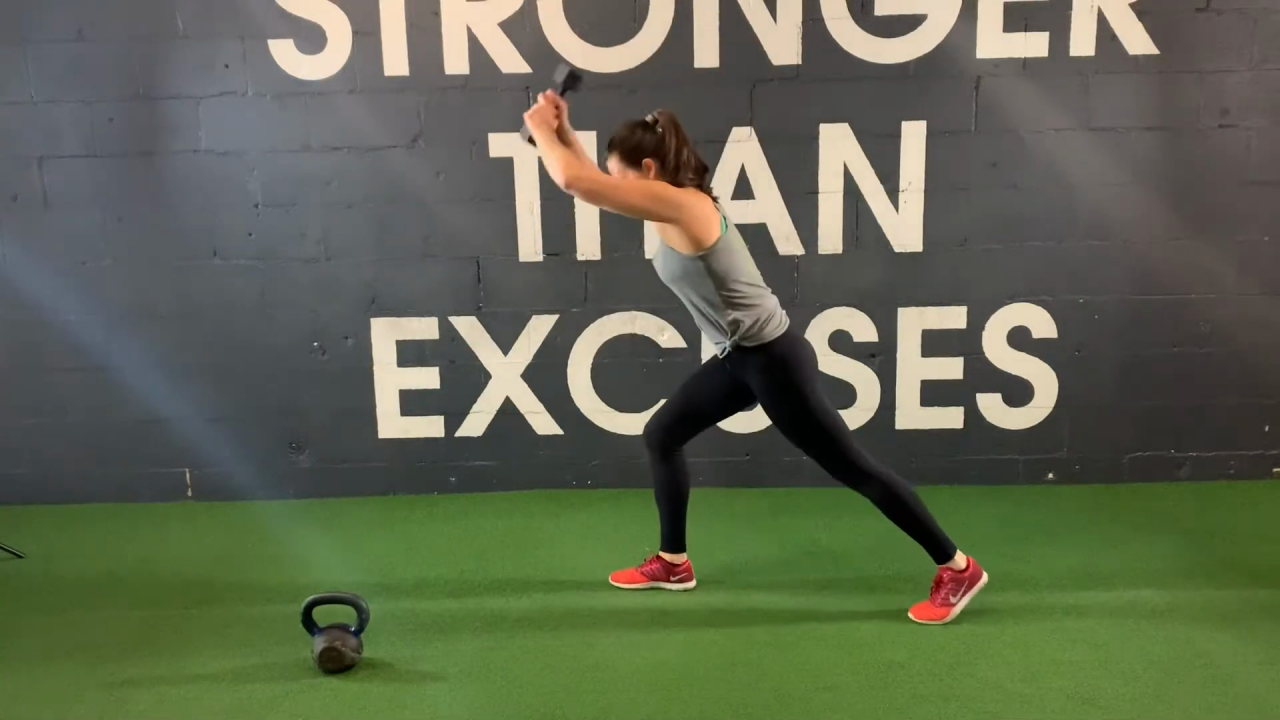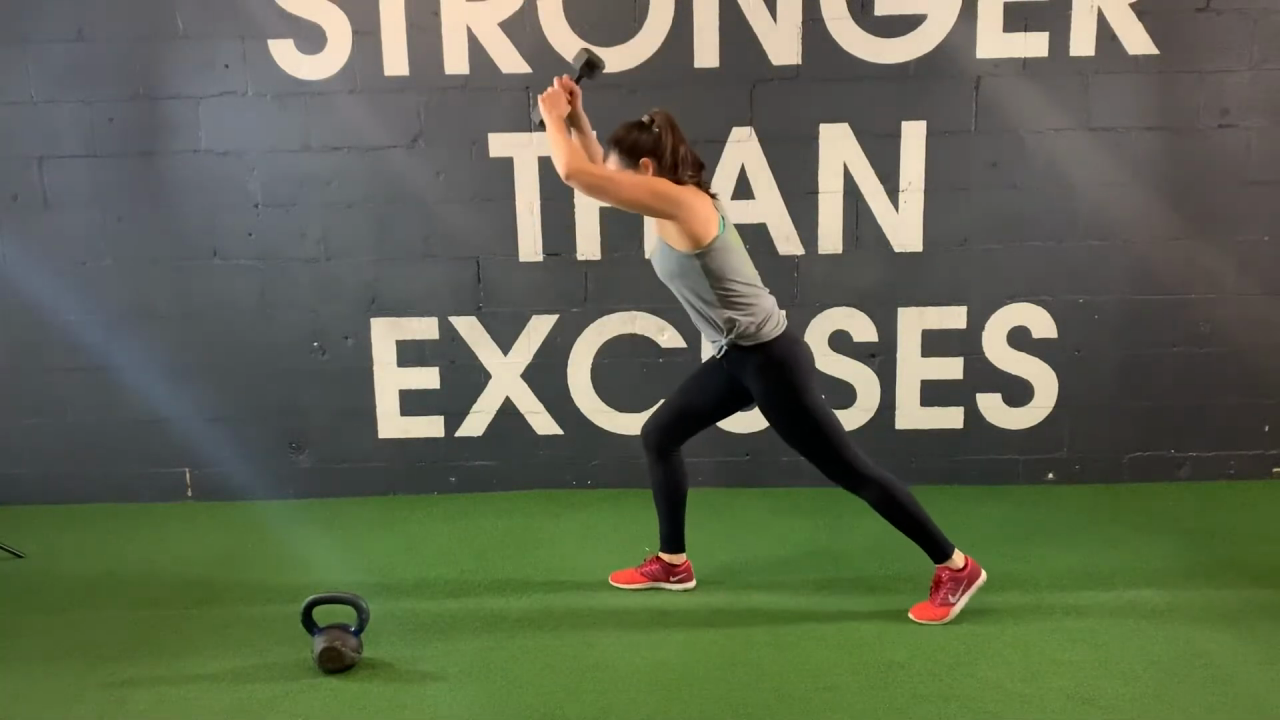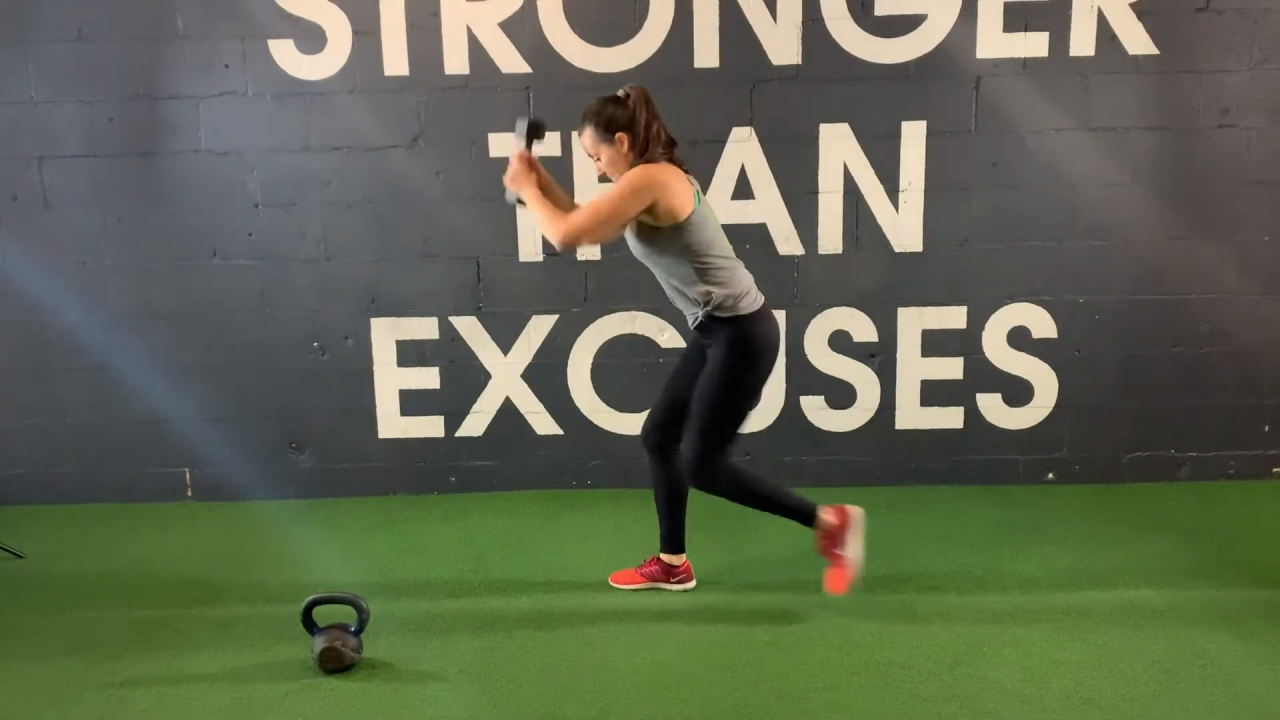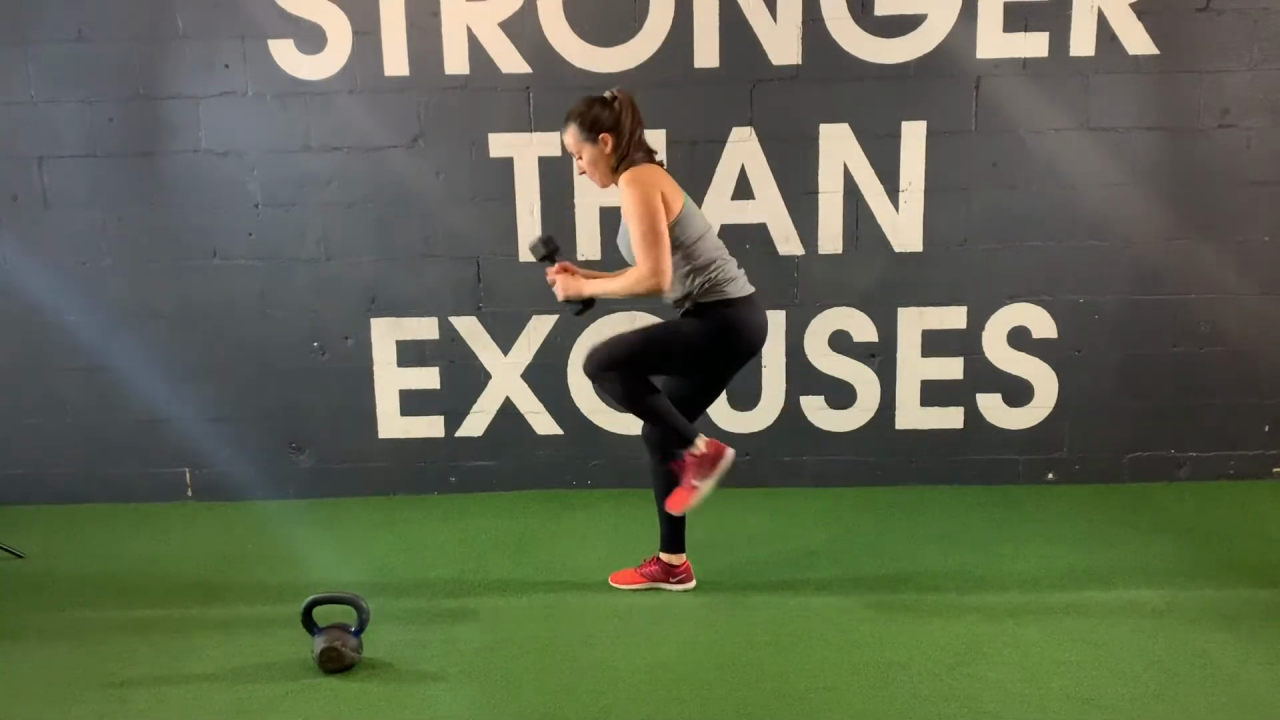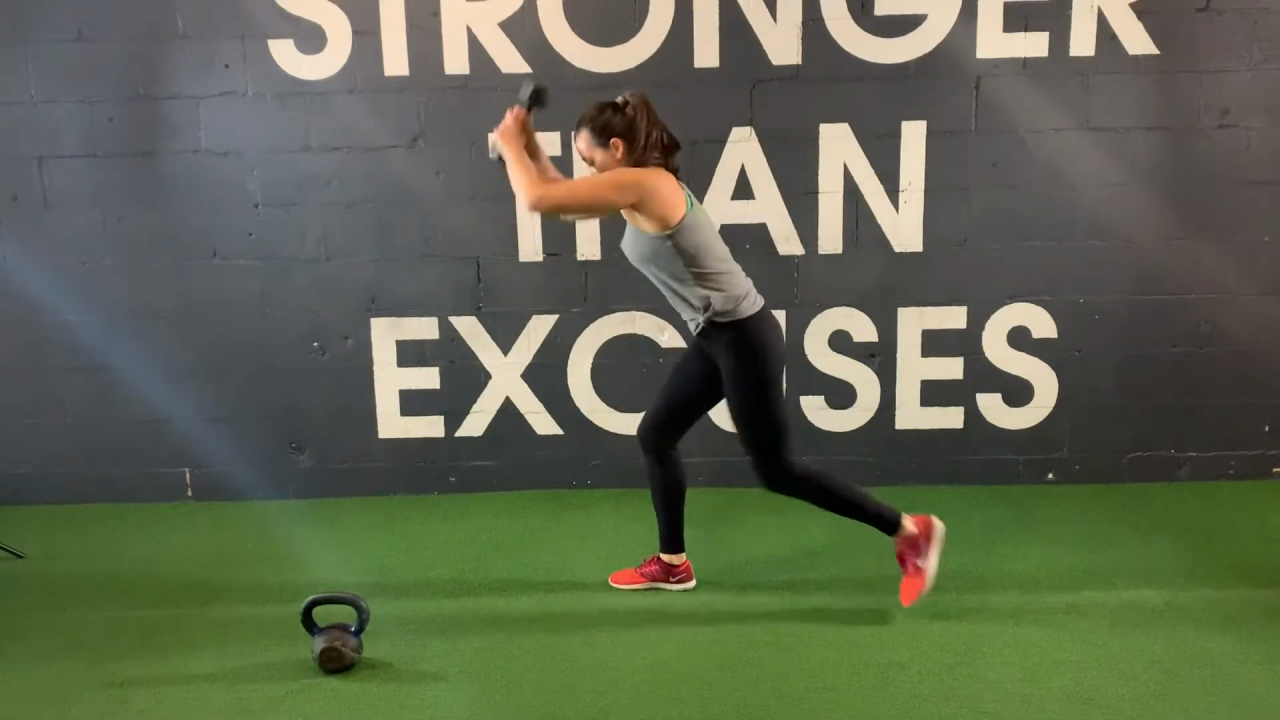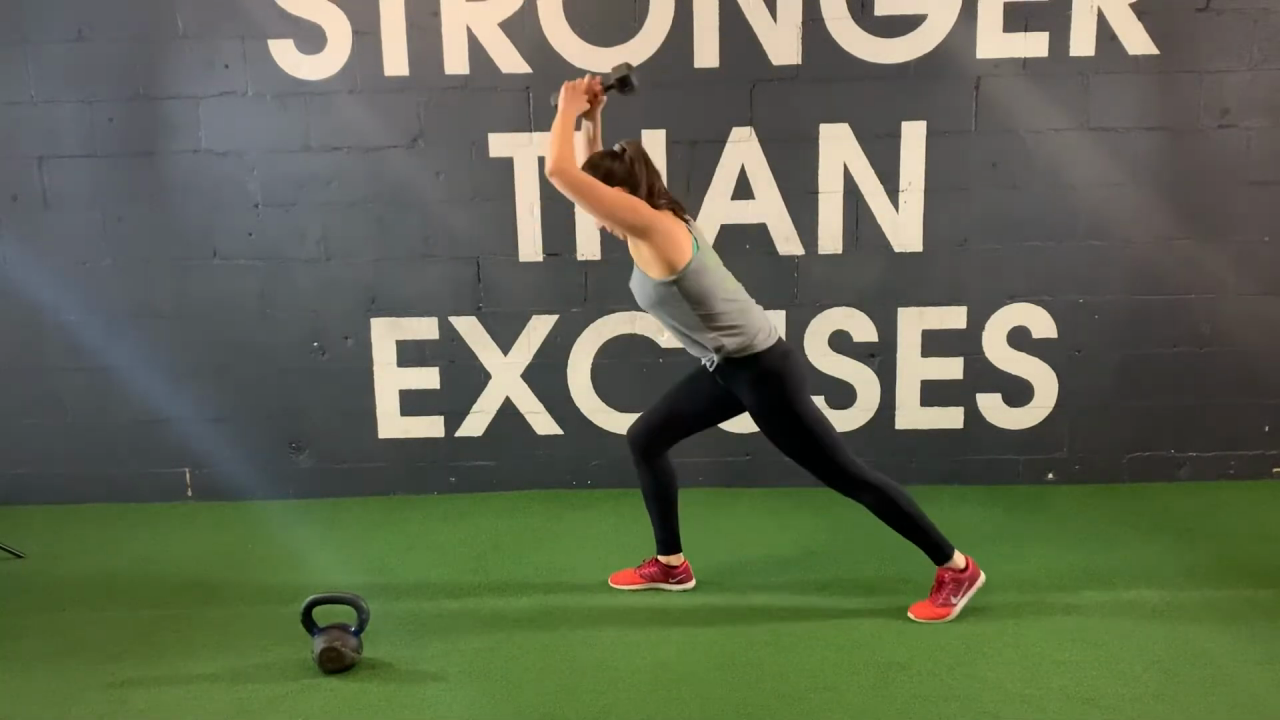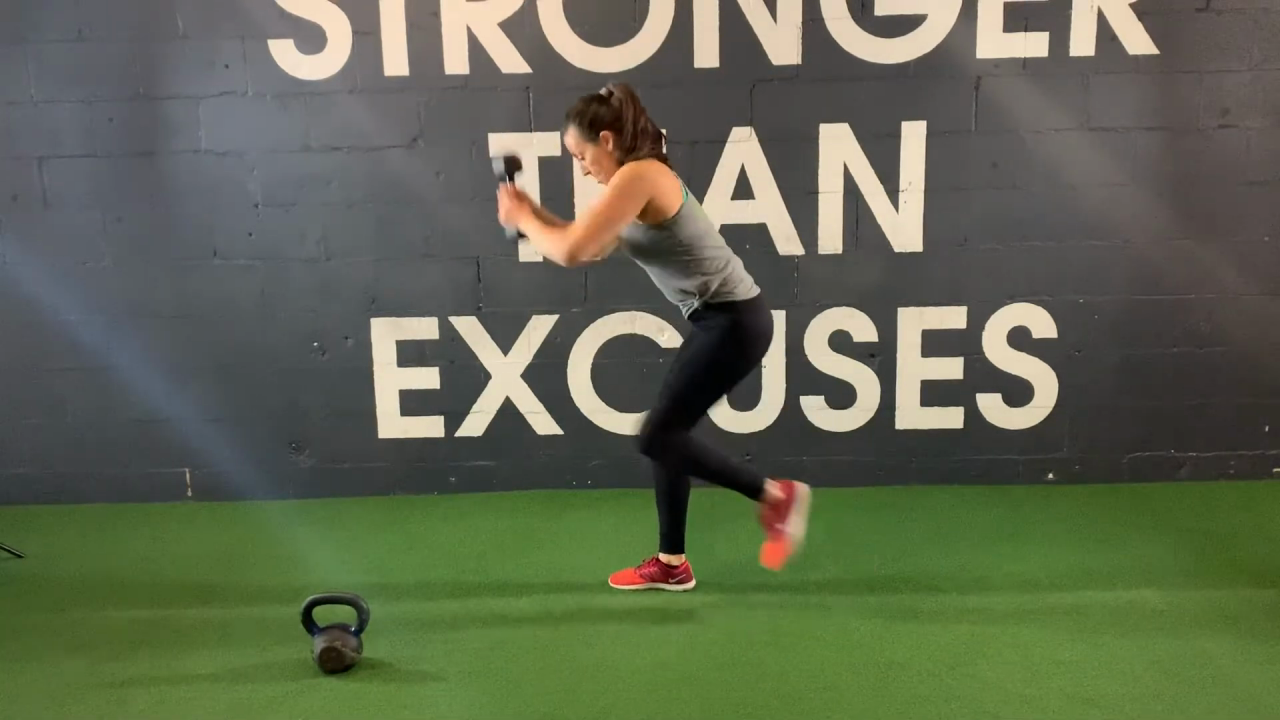
dt=0.3s
person 1, frame 1
left shoulder: (677, 203)
right shoulder: (679, 202)
left elbow: (573, 182)
right elbow: (593, 182)
left wrist: (540, 131)
right wrist: (560, 131)
left hip: (773, 358)
right hip: (740, 356)
left knee: (851, 466)
right knee: (660, 435)
left ankle: (957, 568)
right ankle: (672, 562)
person 1, frame 2
left shoulder: (676, 201)
right shoulder: (680, 198)
left elbow: (575, 174)
right elbow: (600, 174)
left wrist: (552, 116)
right wrist: (576, 118)
left hip: (769, 357)
right hip: (739, 356)
left knee: (846, 469)
right knee: (658, 437)
left ankle: (956, 568)
right ankle: (672, 563)
person 1, frame 3
left shoulder: (649, 180)
right shoulder: (653, 177)
left elbow: (567, 236)
right elbow: (583, 221)
left wrist: (528, 190)
right wrist: (542, 183)
left hip: (742, 333)
right hip: (717, 330)
left knee: (701, 466)
right knee: (658, 437)
left ankle: (829, 522)
right ankle: (673, 562)
person 1, frame 4
left shoulder: (640, 182)
right shoulder: (639, 180)
left elbow: (652, 279)
right elbow: (642, 272)
left wrist: (585, 285)
right wrist: (580, 277)
left hip: (727, 320)
right hip: (717, 320)
left knee: (602, 363)
right knee: (662, 430)
left ankle: (701, 452)
right ankle: (672, 563)
person 1, frame 5
left shoulder: (639, 183)
right shoulder: (648, 185)
left elbow: (539, 199)
right elbow: (563, 191)
left wrist: (510, 145)
right wrist: (528, 146)
left hip: (743, 337)
right hip: (718, 336)
left knee: (775, 470)
right knee: (654, 434)
left ankle: (911, 531)
right ankle: (672, 563)
person 1, frame 6
left shoulder: (653, 225)
right shoulder: (656, 222)
left elbow: (561, 174)
right elbow: (587, 178)
left wrist: (567, 116)
right wrist: (590, 121)
left hip: (760, 369)
right hip: (732, 366)
left knee: (841, 473)
right knee: (644, 440)
left ankle: (956, 571)
right ankle: (671, 564)
person 1, frame 7
left shoulder: (637, 177)
right shoulder: (636, 174)
left elbow: (572, 253)
right elbow: (587, 243)
left wrist: (525, 220)
right wrist: (534, 215)
left hip: (737, 320)
right hip: (718, 319)
left knee: (656, 438)
right knee: (666, 434)
left ankle: (774, 495)
right ankle: (671, 563)
